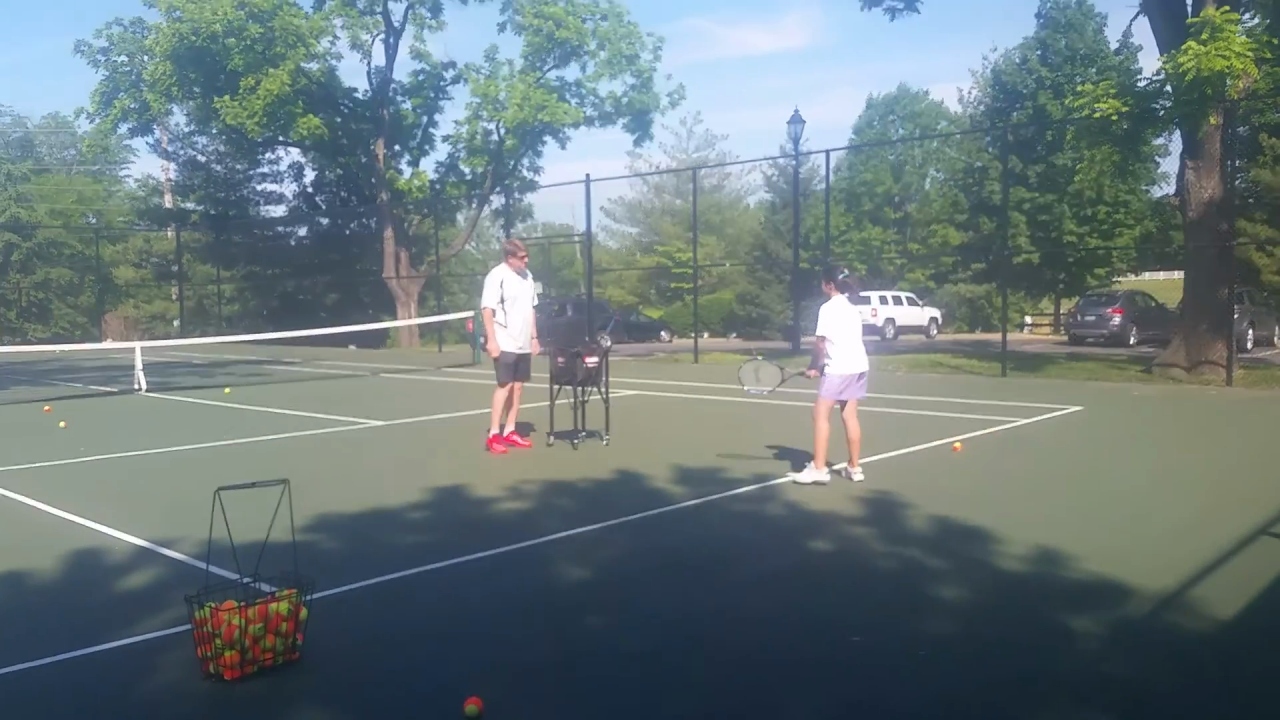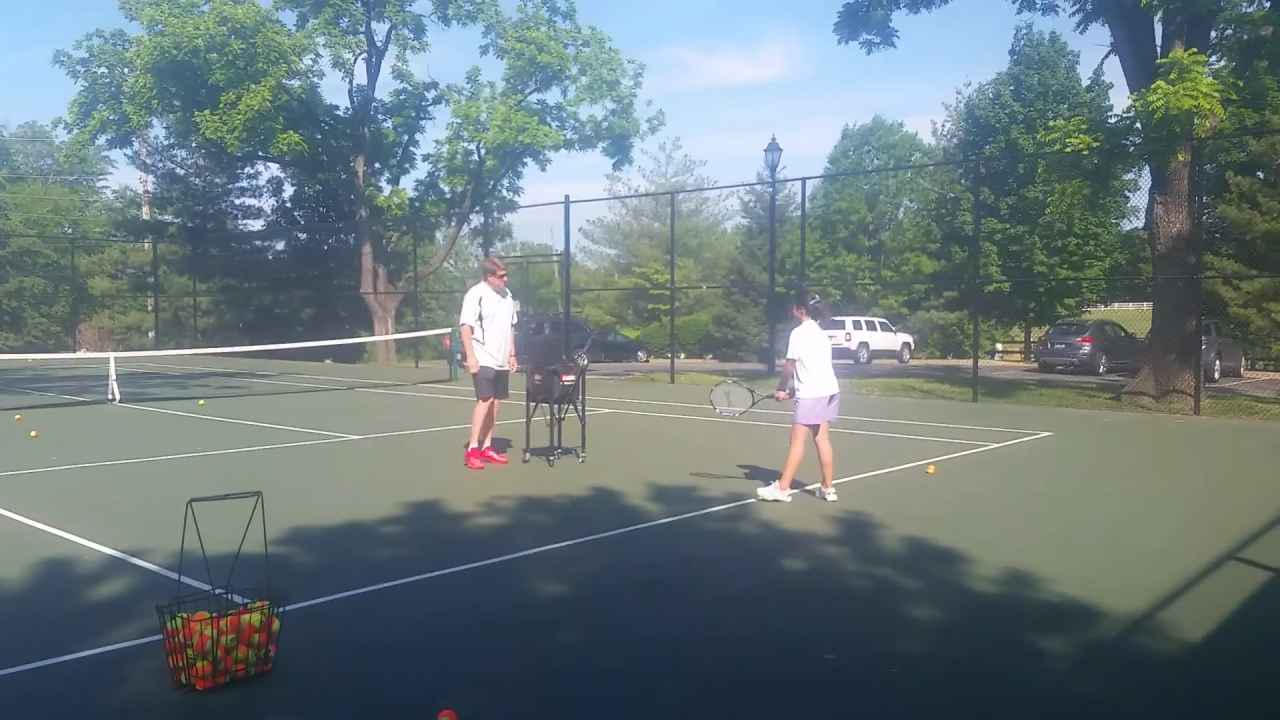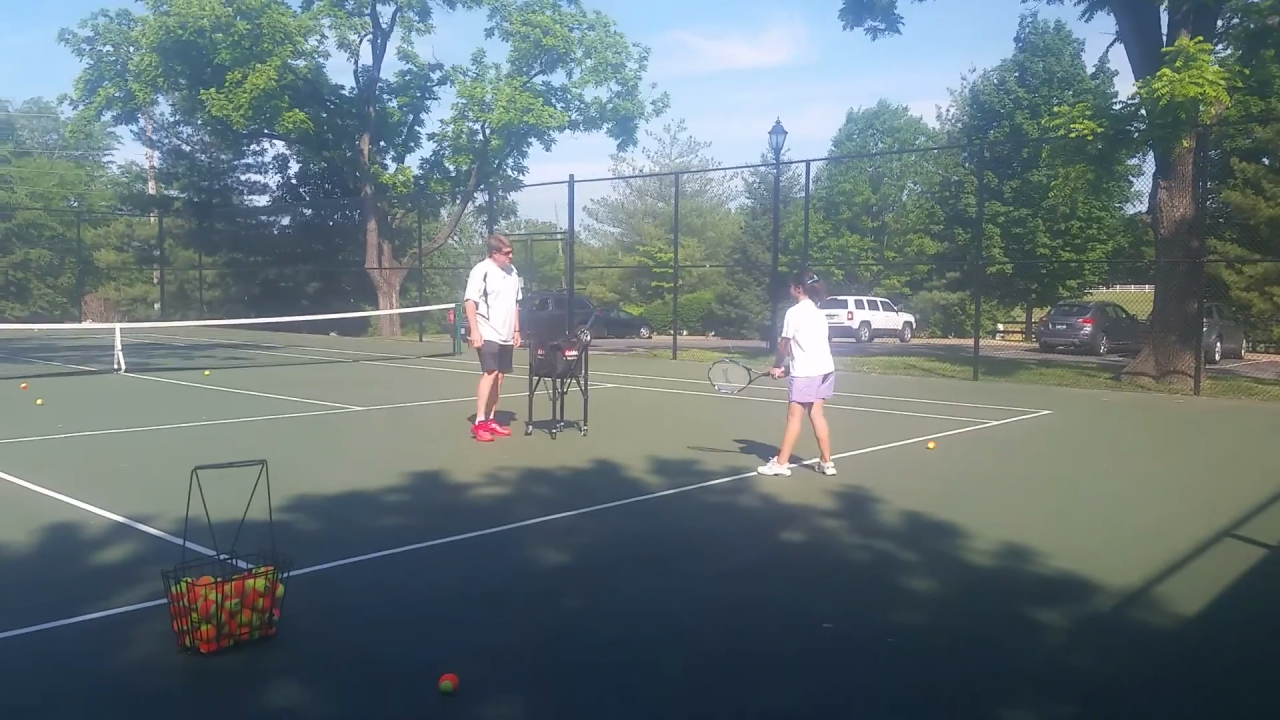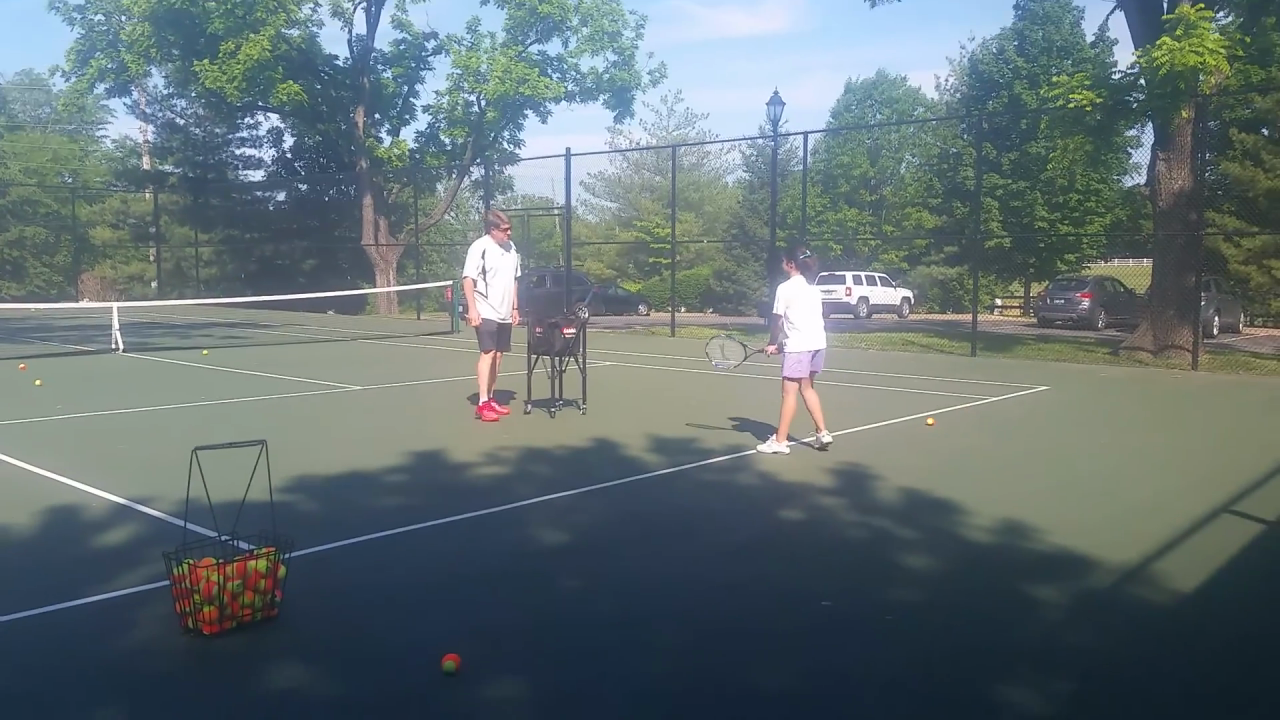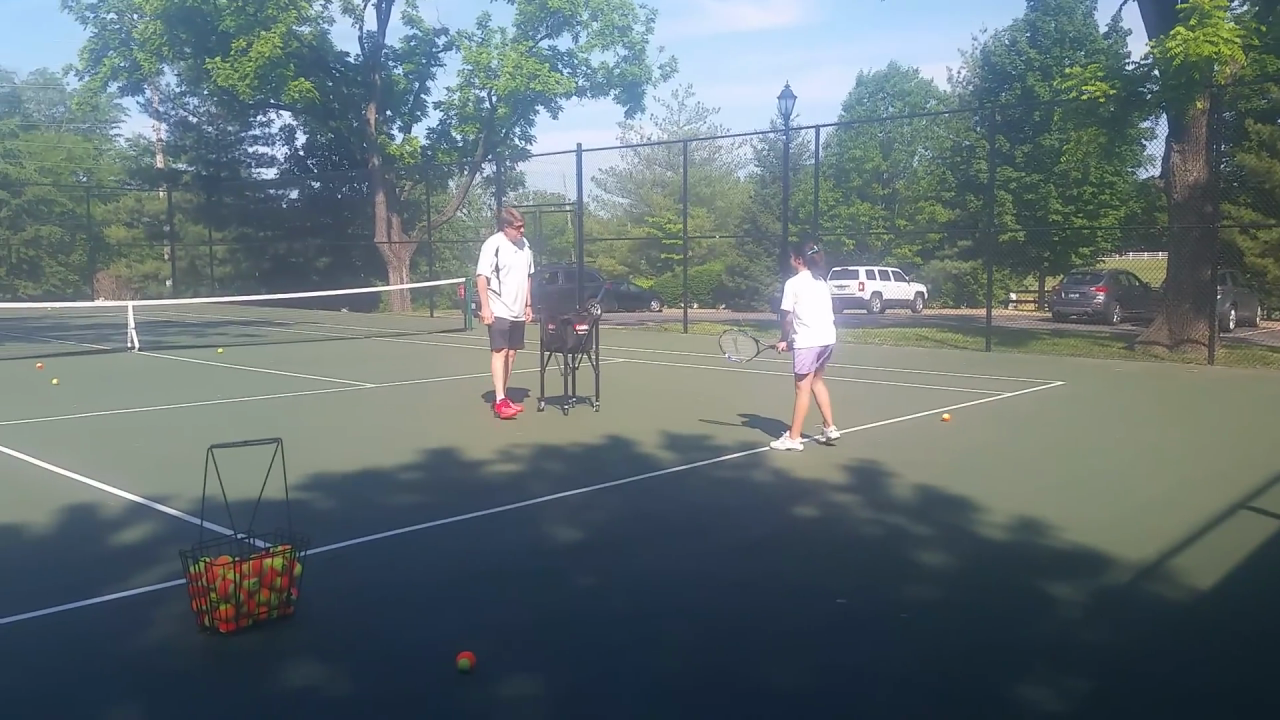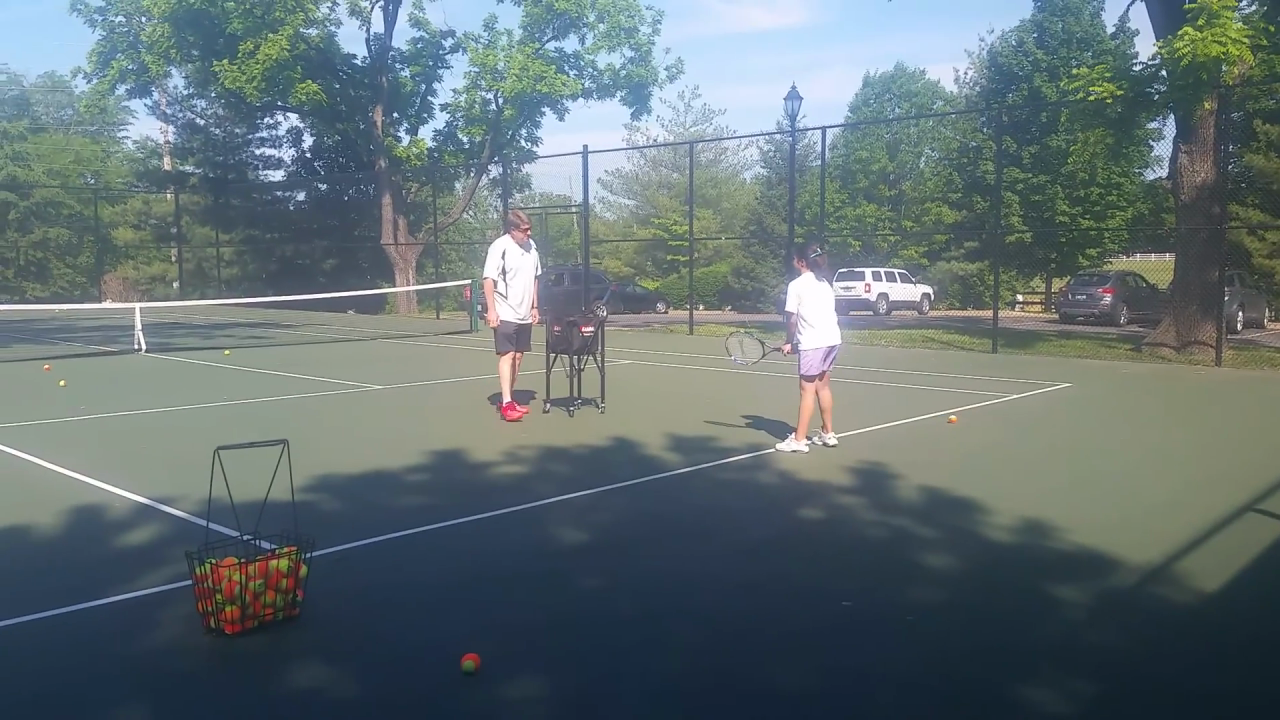
dt=0.1s
person 1, frame 1
left shoulder: (527, 276)
right shoulder: (497, 276)
right elbow: (487, 309)
left wrist: (534, 336)
right wrist: (491, 339)
left hip: (523, 344)
right hip: (504, 344)
left knee: (517, 387)
right knee: (504, 386)
left ankle: (509, 432)
right ankle: (493, 435)
person 1, frame 2
left shoulder: (506, 295)
right shoulder: (476, 294)
right elbow: (465, 326)
left wrist: (512, 354)
right wrist: (470, 356)
left hip: (501, 360)
right hip: (483, 360)
left knee: (495, 403)
right knee: (485, 400)
left ankle: (486, 448)
right ankle: (472, 449)
person 1, frame 3
left shoulder: (512, 271)
right shoulder: (482, 270)
right elbow: (470, 301)
left wrist: (516, 329)
right wrist: (474, 331)
left hip: (505, 335)
right hip: (487, 334)
left knee: (499, 377)
right knee: (490, 373)
left ankle: (490, 420)
right ankle: (479, 422)
person 1, frame 4
left shoulder: (511, 247)
right shoulder: (480, 247)
right elbow: (468, 279)
left wrist: (515, 307)
right wrist: (472, 308)
left hip: (504, 313)
right hip: (485, 313)
left knee: (497, 355)
right knee: (487, 353)
left ankle: (489, 399)
right ankle: (482, 403)
person 1, frame 5
left shoulder: (524, 244)
right shoulder: (493, 244)
right elbow: (481, 277)
left wrist: (528, 304)
right wrist: (485, 306)
left hip: (517, 311)
right hip: (498, 310)
left knee: (511, 353)
right knee: (500, 351)
left ankle: (503, 397)
right ankle: (499, 401)
person 1, frame 6
left shoulder: (531, 246)
right shoulder: (500, 247)
right elbow: (488, 279)
left wrist: (534, 306)
right wrist: (491, 310)
left hip: (524, 314)
right hip: (505, 314)
left knee: (517, 356)
right knee: (507, 355)
left ankle: (508, 399)
right ankle: (506, 404)
person 2, frame 1
left shoulder: (828, 308)
right shoulder: (851, 307)
left elbow: (821, 344)
left wrist: (813, 367)
right wrist: (821, 365)
left hip: (838, 368)
right hip: (858, 365)
left knee: (821, 415)
right knee: (850, 416)
left ankle: (819, 467)
right ankle: (854, 467)
person 2, frame 2
left shoulder: (799, 333)
right shoulder: (821, 333)
left elbow: (790, 366)
left wrist: (781, 389)
right wrist: (792, 389)
left hip: (811, 393)
right hip: (829, 390)
left knee: (797, 440)
right knee: (822, 438)
left ankle: (782, 488)
right ankle: (828, 488)
person 2, frame 3
left shoulder: (794, 311)
right shoulder: (818, 312)
left elbow: (785, 344)
left wrist: (777, 366)
right wrist: (788, 366)
left hip: (805, 371)
right hip: (824, 368)
left knee: (794, 417)
right knee: (817, 415)
left ankle: (781, 463)
right ankle: (826, 462)
person 2, frame 4
left shoulder: (785, 288)
right shoulder: (812, 287)
left elbow: (778, 321)
right elbow: (815, 317)
left wrist: (772, 343)
right wrist: (780, 343)
left hip: (798, 346)
right hip: (817, 343)
left knee: (789, 392)
right knee: (807, 388)
left ankle: (780, 441)
right ankle: (822, 432)
person 2, frame 5
left shoulder: (793, 283)
right shoulder: (821, 282)
left elbow: (787, 317)
right elbow: (827, 312)
left wrist: (784, 340)
left hip: (807, 341)
right hip: (827, 338)
left knee: (802, 389)
right knee: (816, 382)
left ankle: (794, 438)
right ankle: (830, 427)
person 2, frame 6
left shoulder: (796, 285)
right shoulder: (824, 283)
left elbow: (793, 319)
right elbow: (828, 313)
left wrist: (789, 342)
right wrist: (795, 341)
left hip: (813, 343)
right hip: (832, 339)
left knee: (807, 391)
right knee: (822, 386)
left ankle: (799, 440)
right ankle: (828, 433)
